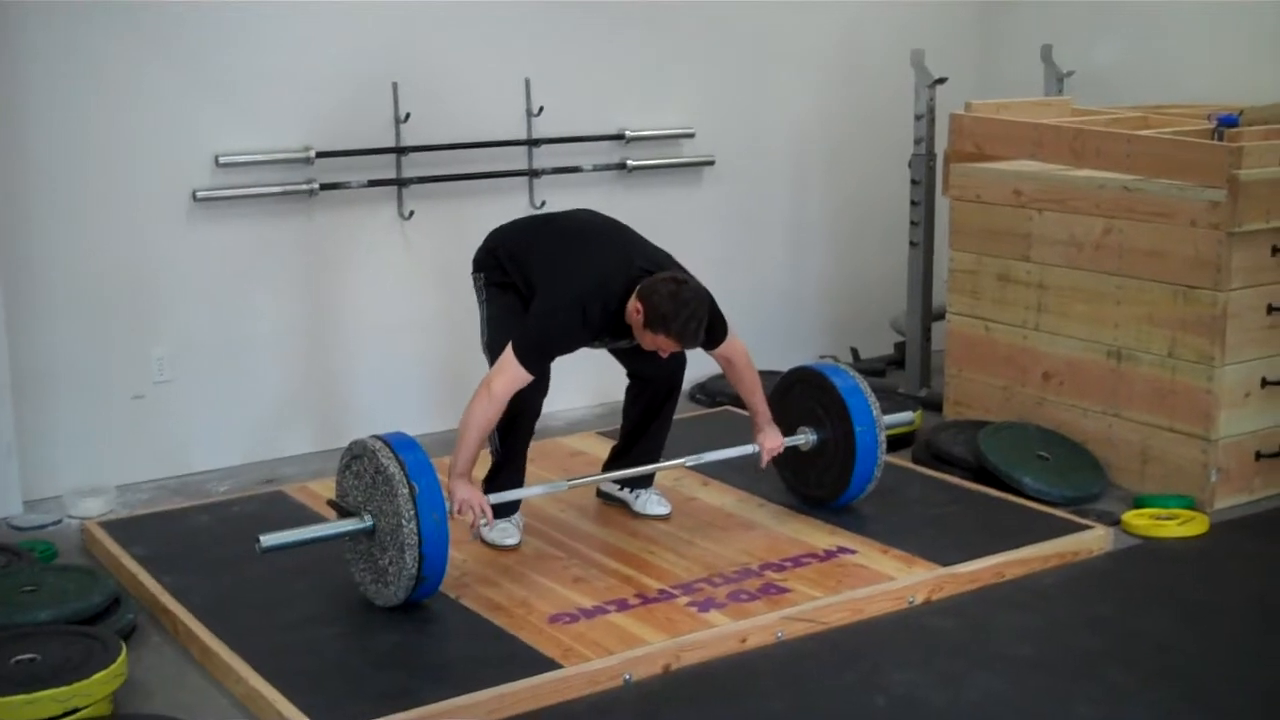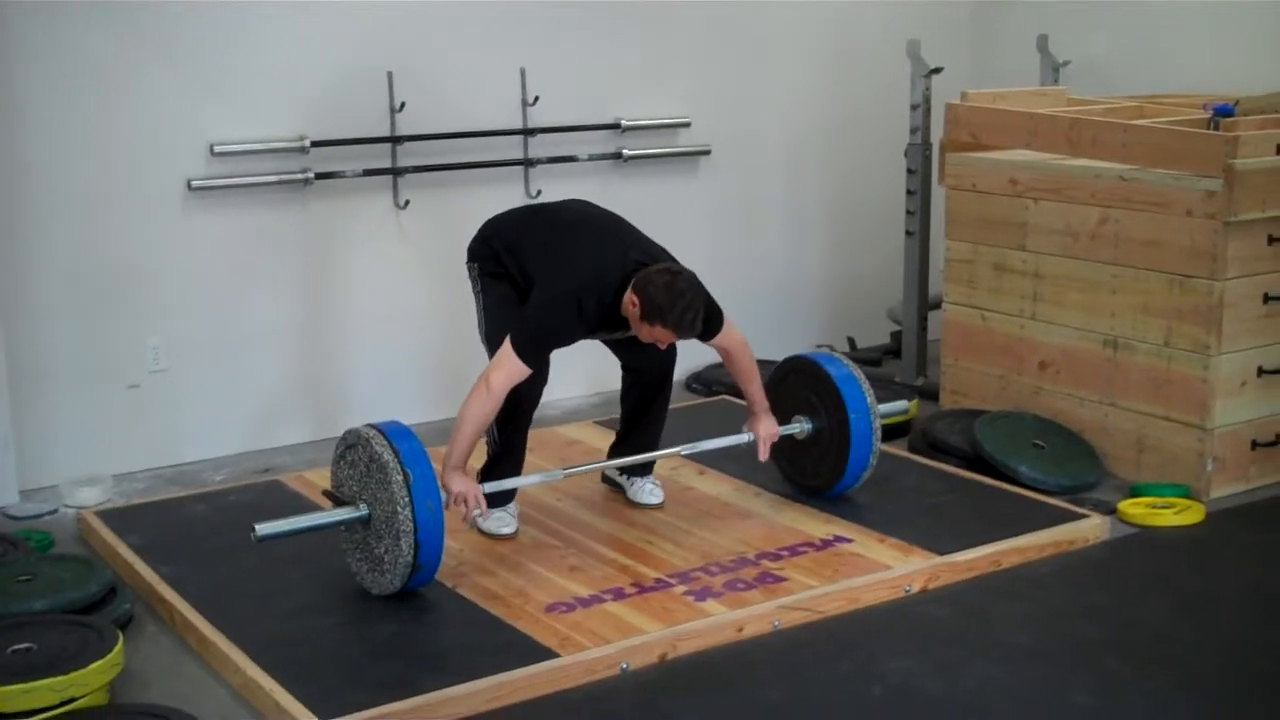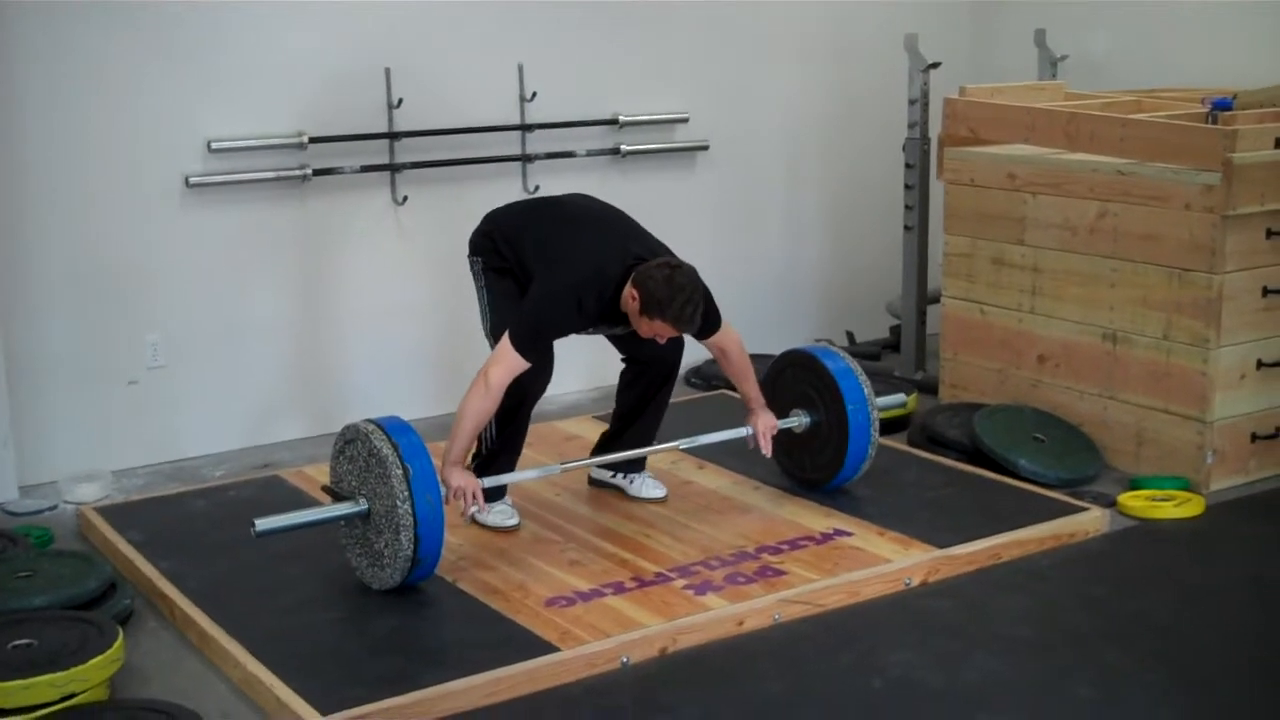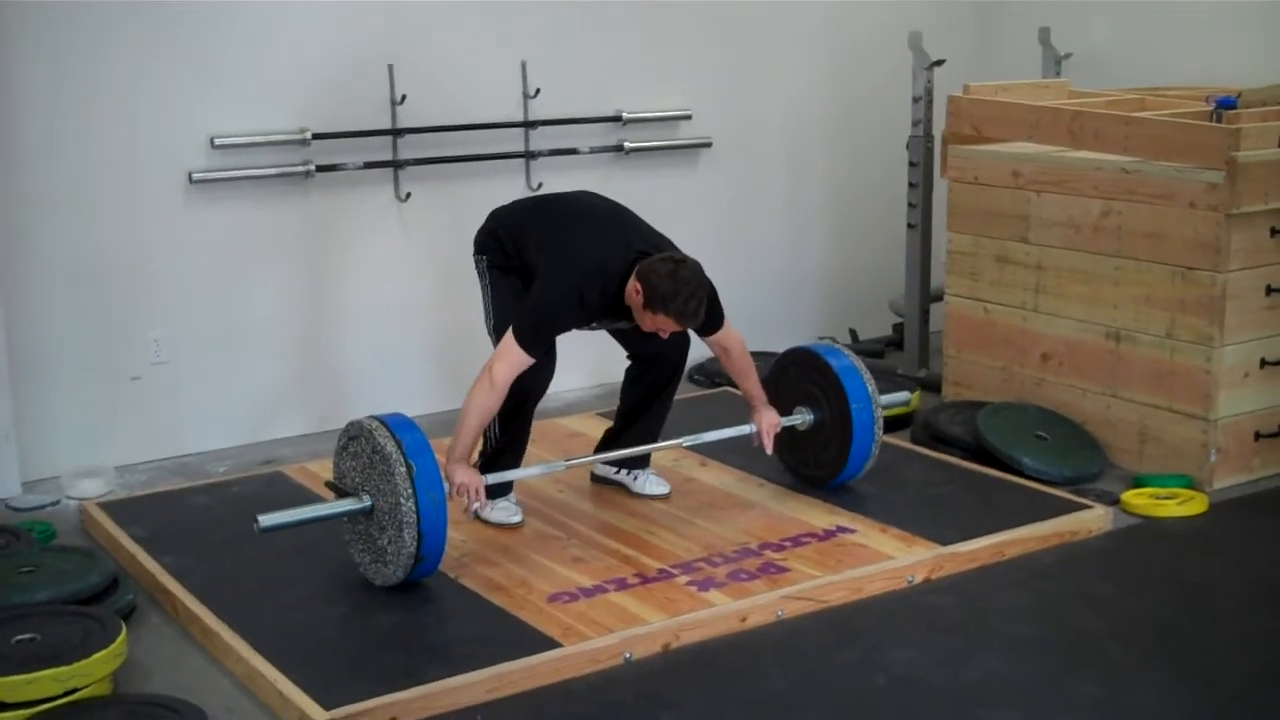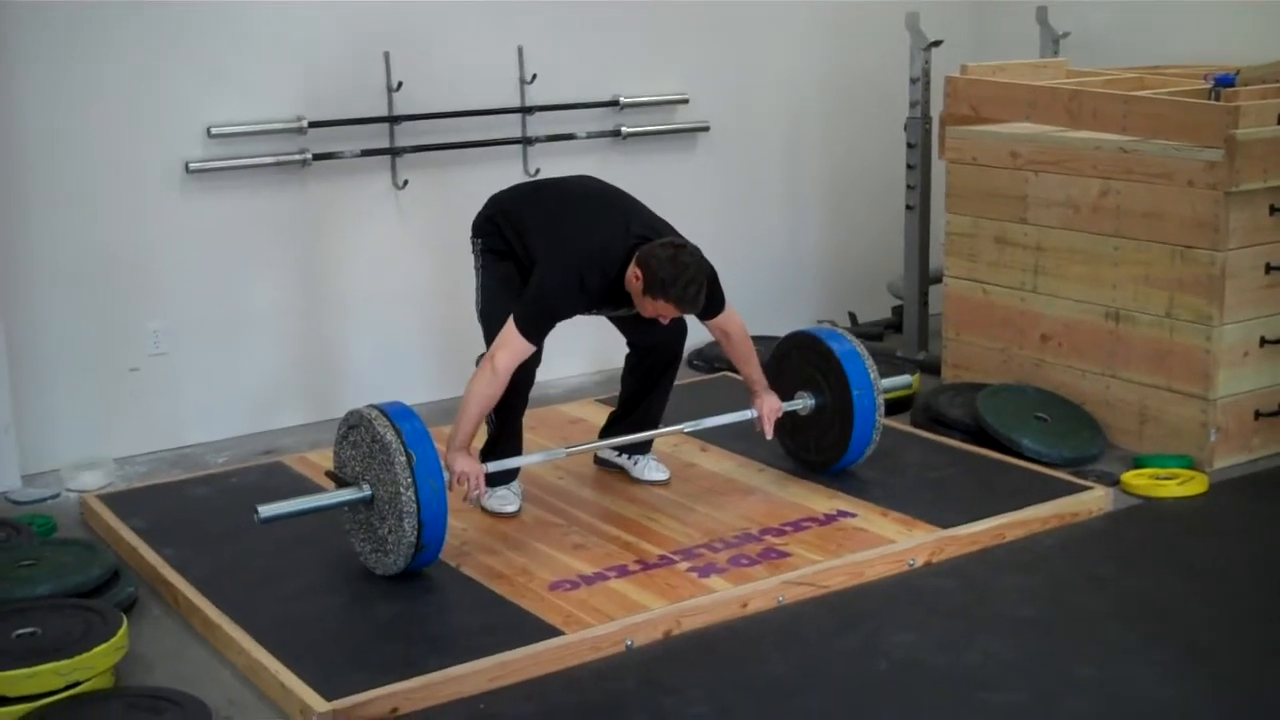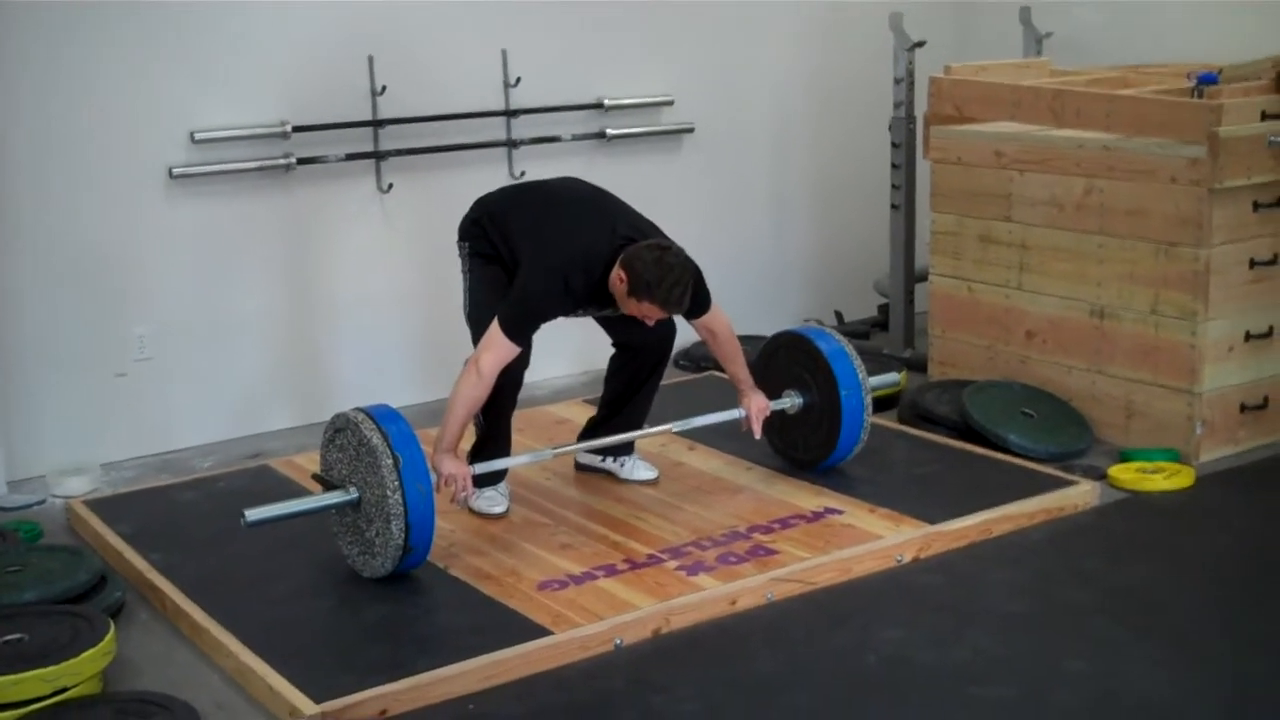
dt=0.2s
person 1, frame 1
left shoulder: (682, 300)
right shoulder: (575, 307)
left elbow: (732, 354)
right elbow: (496, 388)
left wrist: (763, 423)
right wrist: (459, 478)
right hip: (504, 270)
left knee: (664, 369)
right knee: (525, 387)
left ankle: (626, 479)
right ankle: (496, 505)
person 1, frame 2
left shoulder: (677, 291)
right shoulder: (573, 300)
left elbow: (731, 344)
right elbow: (495, 381)
left wrist: (760, 412)
right wrist: (453, 470)
right hip: (499, 259)
left knee: (654, 361)
right knee: (524, 377)
left ankle: (630, 467)
right ankle: (494, 495)
person 1, frame 3
left shoulder: (676, 288)
right shoulder: (571, 294)
left elbow: (726, 345)
right elbow: (495, 376)
left wrist: (757, 408)
right wrist: (453, 466)
right hip: (501, 253)
left knee: (662, 355)
right knee: (529, 370)
left ankle: (618, 462)
right ankle: (487, 486)
person 1, frame 4
left shoulder: (681, 283)
right shoulder: (575, 288)
left elbow: (727, 343)
right elbow: (499, 372)
left wrist: (759, 405)
right wrist: (457, 462)
right hip: (506, 252)
left knee: (671, 350)
right knee: (532, 368)
left ankle: (620, 460)
right ankle: (492, 485)
person 1, frame 5
left shoulder: (682, 268)
right shoulder: (574, 275)
left elbow: (727, 327)
right elbow: (500, 361)
left wrist: (760, 390)
right wrist: (458, 452)
left knee: (666, 338)
right knee: (519, 356)
left ankle: (624, 444)
right ankle: (497, 475)
person 1, frame 6
left shoulder: (668, 268)
right shoulder: (559, 277)
left elbow: (713, 326)
right elbow: (485, 364)
left wrist: (747, 389)
right wrist: (444, 453)
right hip: (490, 239)
left knee: (656, 338)
right knee: (507, 359)
left ankle: (606, 447)
right ankle: (485, 475)
